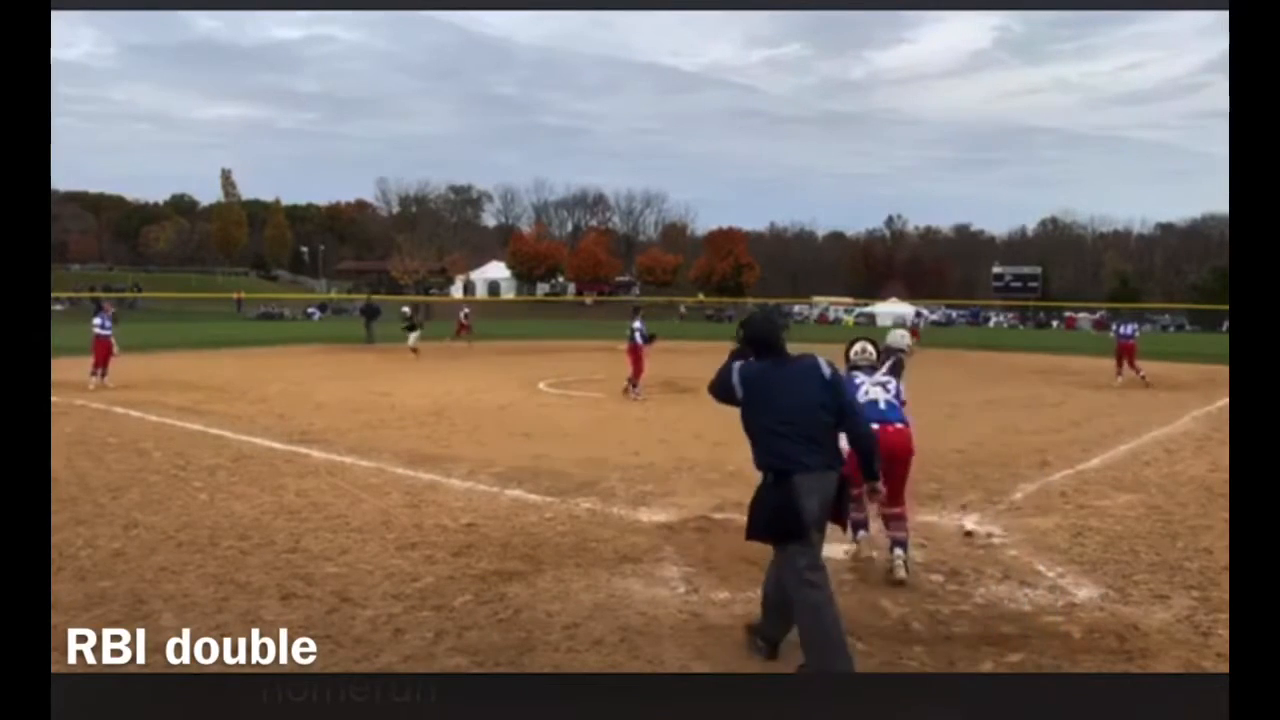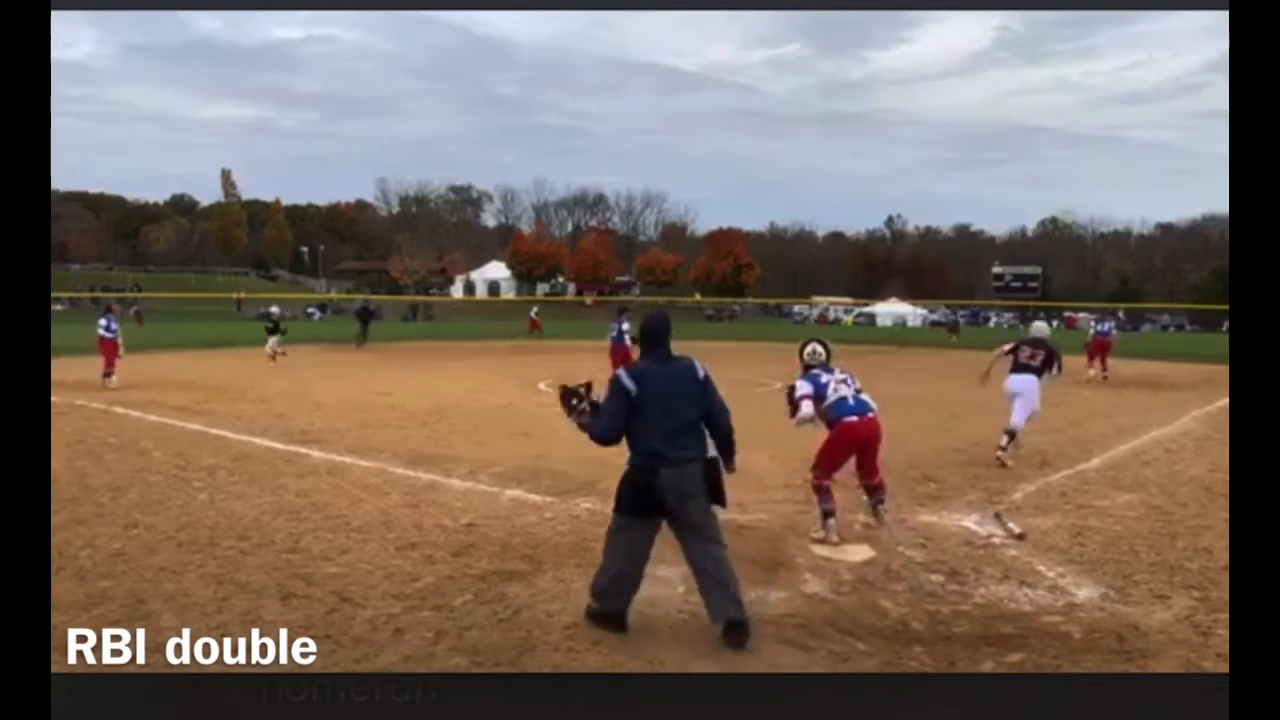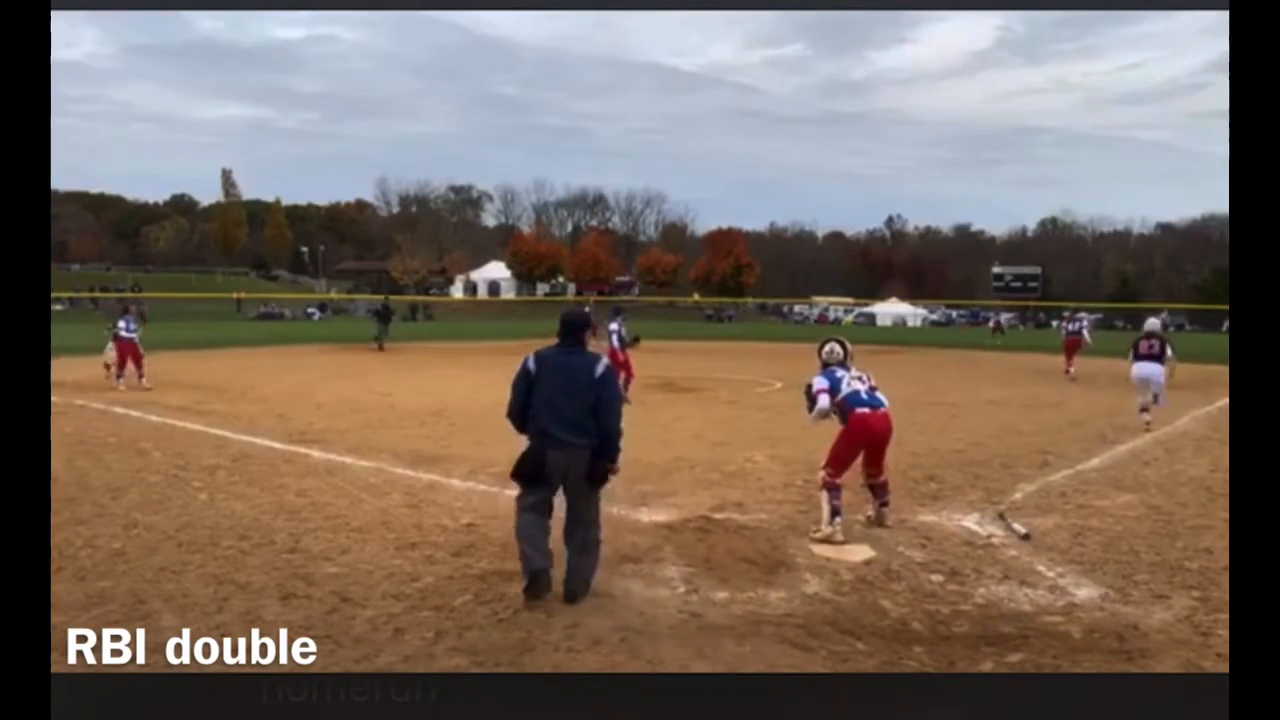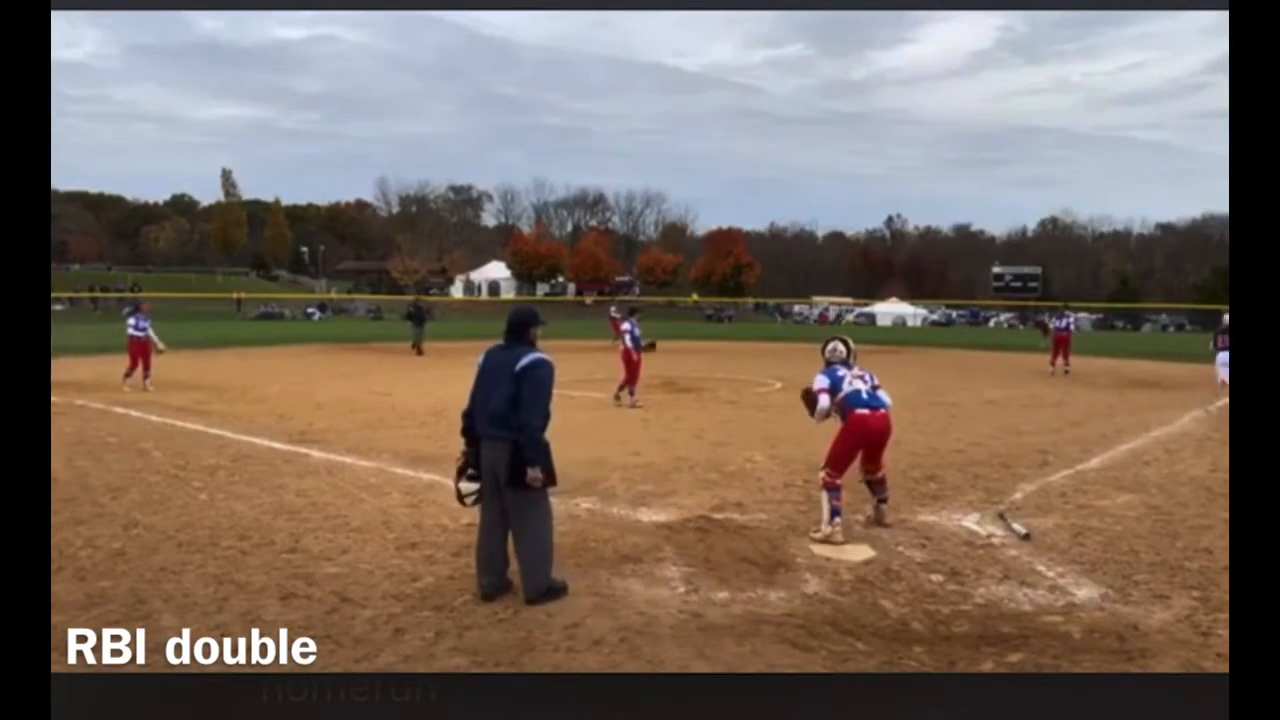
dt=0.7s
person 1, frame 1
left shoulder: (745, 376)
right shoulder: (819, 368)
left elbow: (718, 387)
right elbow: (857, 426)
left wrist: (740, 354)
right wrist: (871, 473)
left hip: (787, 486)
right hip: (827, 480)
left knee: (805, 576)
right knee: (792, 558)
left ankle: (833, 667)
right ankle: (769, 631)
person 1, frame 2
left shoulder: (628, 378)
right shoulder: (694, 370)
left elbow: (609, 433)
right elbow: (721, 422)
left wrist: (587, 424)
right wrist: (727, 457)
left hip: (650, 477)
right hip: (693, 473)
left knee: (625, 542)
right knee: (707, 544)
left ankle: (608, 609)
right ankle: (733, 617)
person 1, frame 3
left shoulder: (536, 361)
right shoulder: (599, 367)
left elbow: (515, 410)
right elbow: (610, 420)
right wrist: (610, 457)
left hip: (544, 453)
right hip: (584, 455)
left knee: (531, 510)
right knee: (584, 521)
left ankle: (538, 572)
right ankle: (576, 585)
person 1, frame 4
left shoulder: (489, 357)
right shoulder: (536, 363)
left elbow: (473, 408)
right elbow: (532, 418)
left wrist: (471, 444)
right wrist: (533, 461)
left hip: (488, 447)
right hip: (517, 452)
left knee: (492, 517)
right knee: (532, 519)
left ankle: (491, 581)
right ankle: (538, 585)
person 2, frame 1
left shoulder: (846, 382)
right shoulder: (893, 380)
right hip: (901, 436)
left knee: (854, 487)
right knee: (894, 500)
left ankle: (861, 539)
right ankle: (899, 559)
person 2, frame 2
left shoulder: (806, 381)
right shoulder: (845, 375)
left elbow: (806, 413)
right elbow: (872, 405)
left wrist: (797, 419)
left hip: (846, 428)
right hip: (871, 424)
left knee: (821, 475)
right knee: (868, 469)
left ankle: (829, 529)
right ankle: (879, 509)
person 2, frame 3
left shoulder: (823, 378)
right shoulder: (861, 375)
left elbow: (823, 406)
right elbow: (884, 402)
left wrist: (814, 415)
left hip: (859, 422)
right hip: (884, 420)
left knee: (830, 473)
right knee: (874, 467)
left ankle: (832, 527)
right ankle: (882, 513)
person 2, frame 4
left shoulder: (825, 376)
right shoulder: (865, 374)
left elbow: (823, 406)
right elbow: (887, 402)
left wrist: (818, 417)
left hip: (858, 422)
right hip: (882, 420)
left knee: (830, 473)
right knee: (872, 465)
left ankle: (832, 528)
right ankle: (881, 512)
